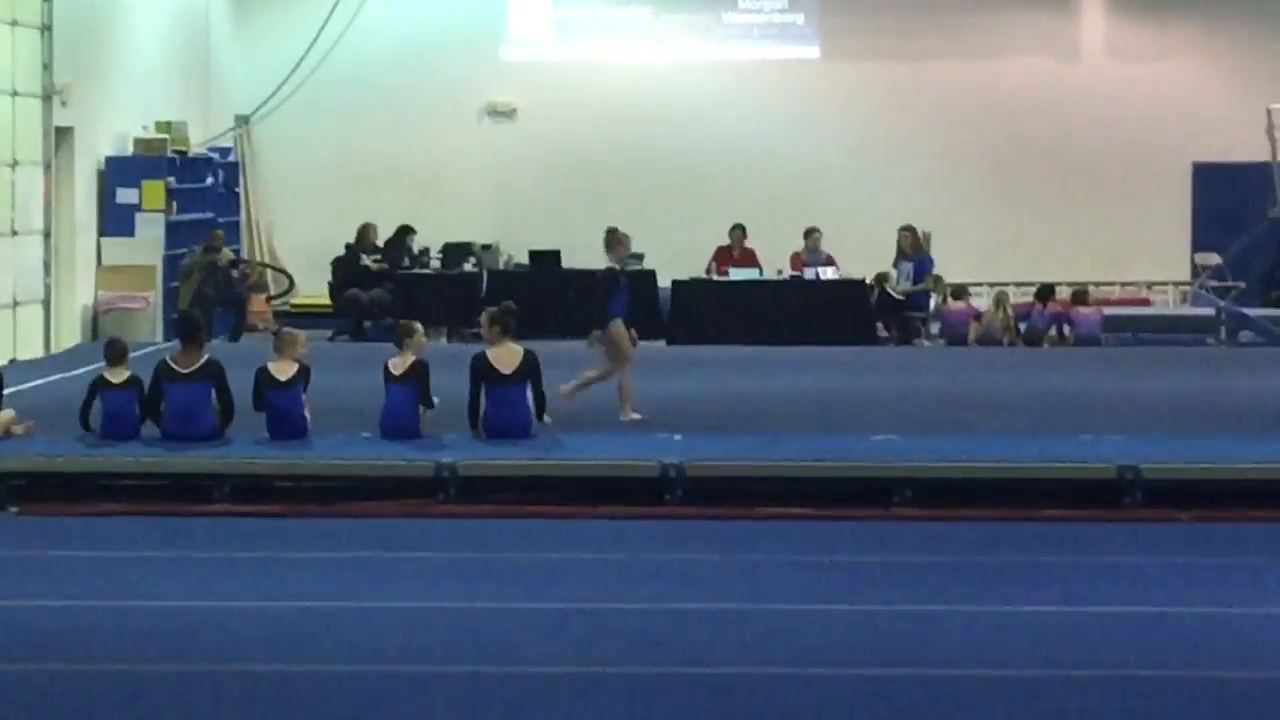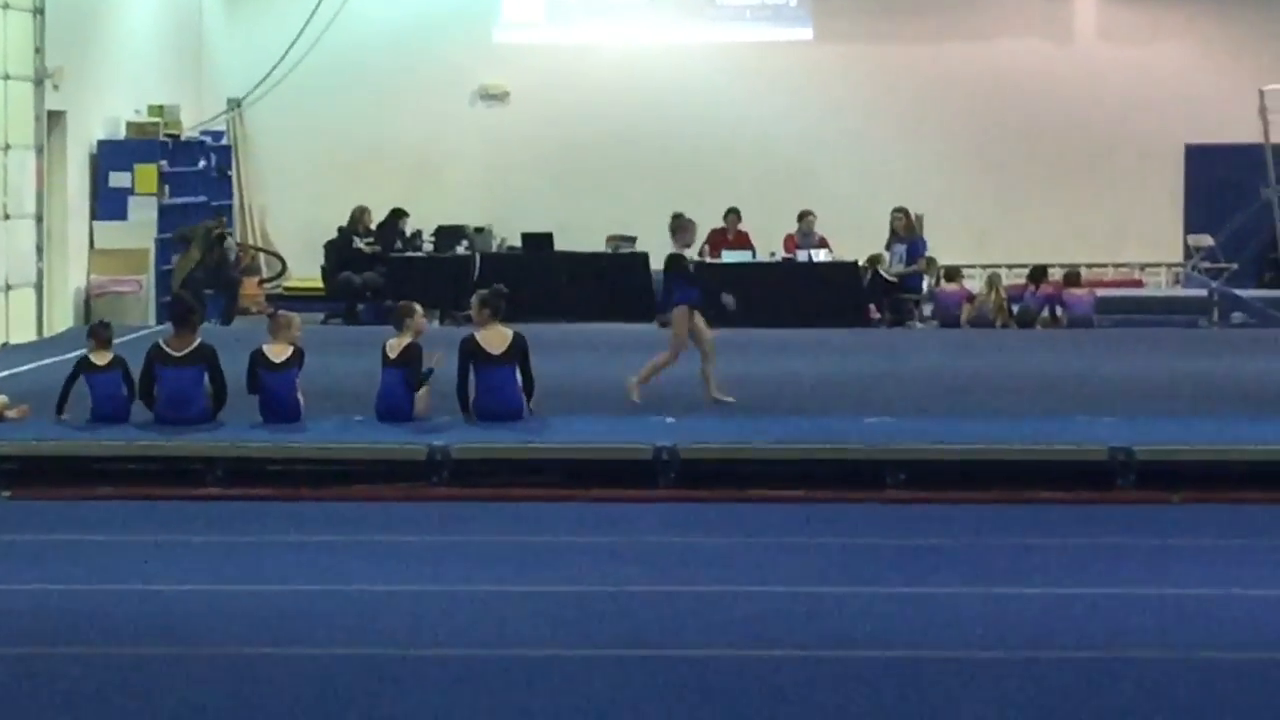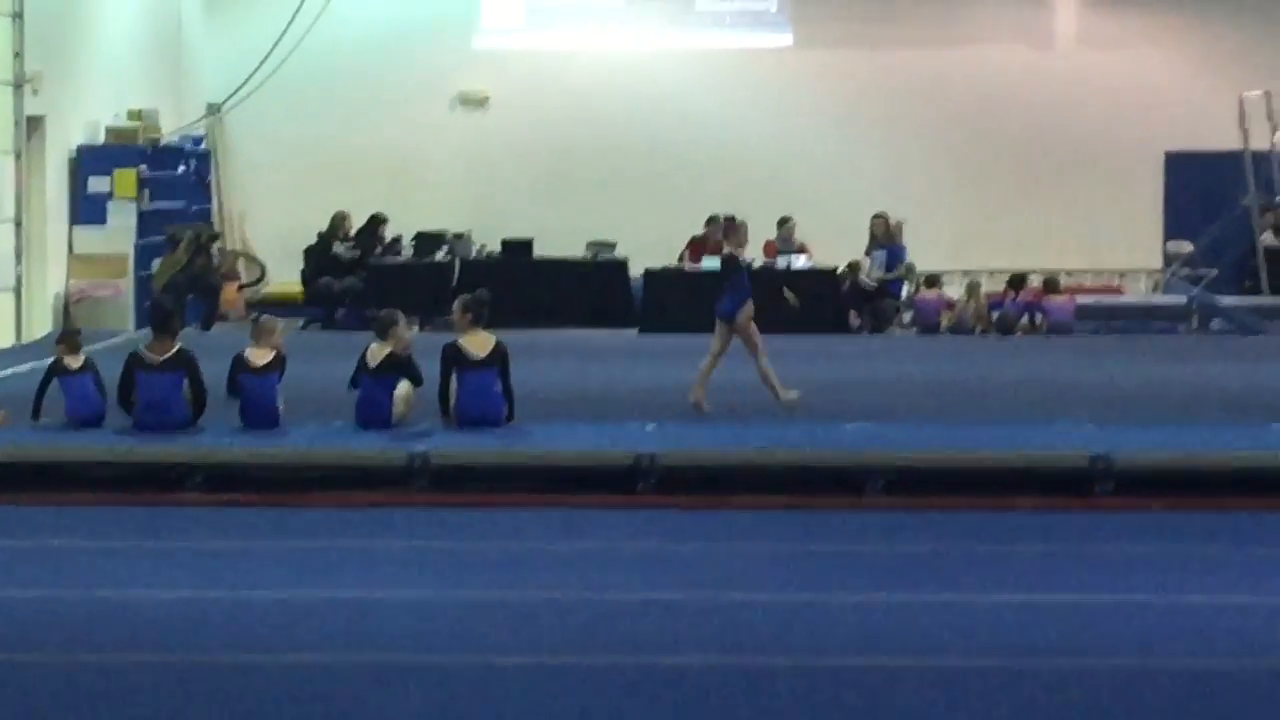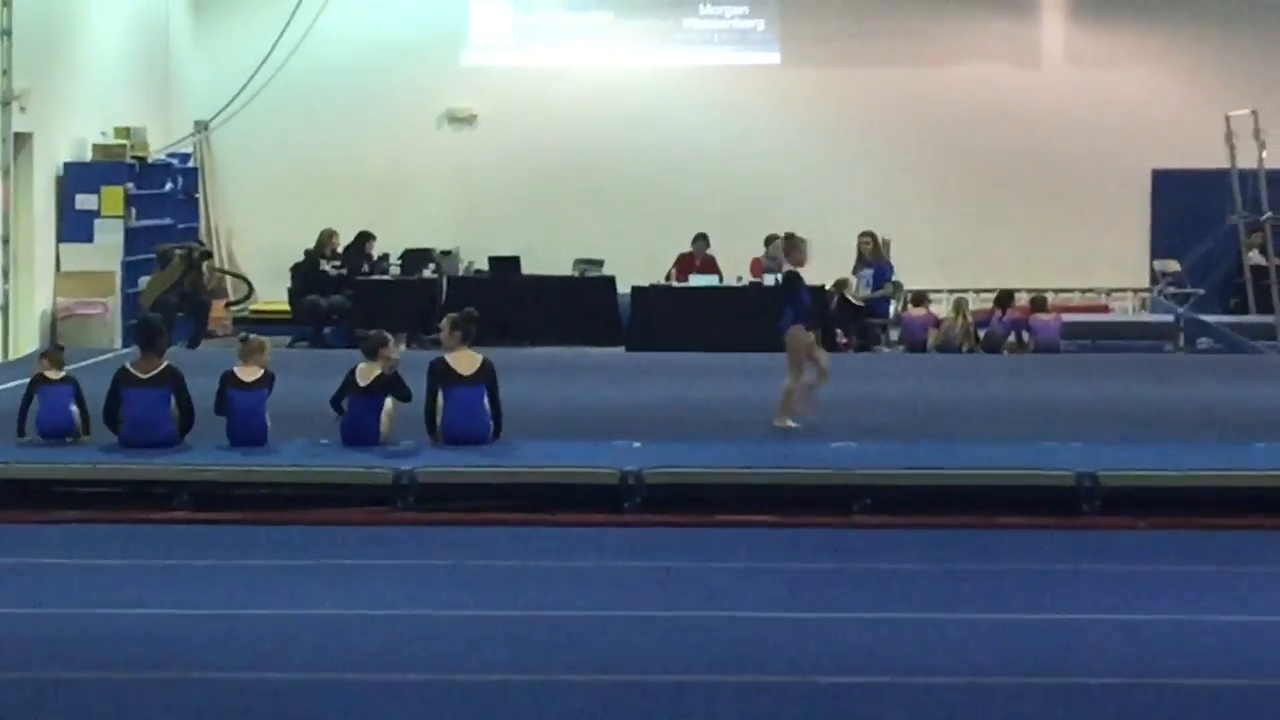
dt=0.3s
person 1, frame 1
left shoulder: (616, 272)
right shoulder: (612, 273)
right elbow: (603, 302)
left wrist: (630, 329)
right wrist: (599, 330)
left hip: (613, 322)
right hip: (612, 323)
left knee: (608, 370)
right knee: (625, 366)
left ankle: (571, 389)
right ankle: (625, 411)
person 1, frame 2
left shoulder: (680, 259)
right shoulder: (676, 259)
left elbow: (668, 287)
right elbow: (694, 281)
left wrist: (664, 312)
right wrist: (720, 296)
left hip: (688, 308)
right hip: (680, 309)
left knee: (708, 349)
right knee: (672, 354)
left ankle: (713, 391)
right ankle: (637, 383)
person 1, frame 3
left shoulder: (733, 259)
right shoulder: (730, 259)
left elbow: (742, 284)
right elbow: (735, 284)
right wrist: (744, 305)
left hip: (725, 311)
right hip: (735, 310)
left knee: (715, 355)
right knee: (759, 353)
left ankle: (697, 394)
right ankle: (780, 394)
person 1, frame 4
left shoulder: (792, 276)
right shoulder: (791, 276)
right elbow: (800, 305)
right wrist: (810, 329)
left hip: (799, 327)
right hip: (795, 327)
left knee: (823, 368)
right knee: (795, 374)
left ankle: (796, 405)
right ankle: (782, 417)
